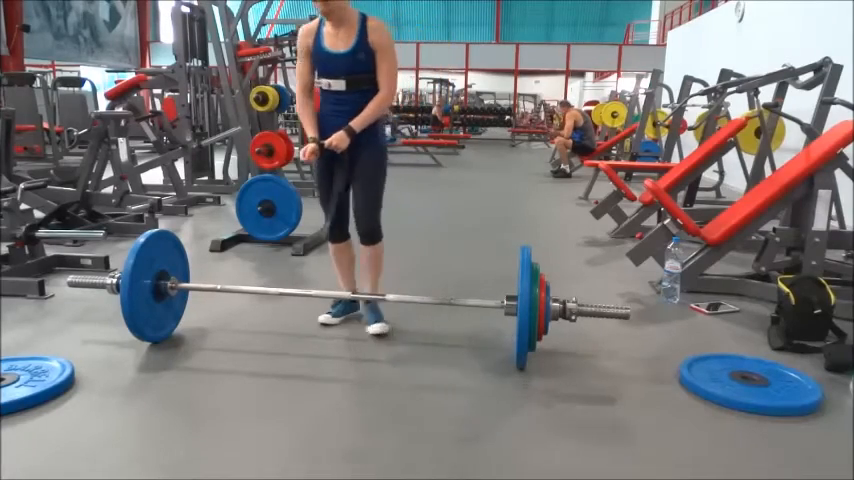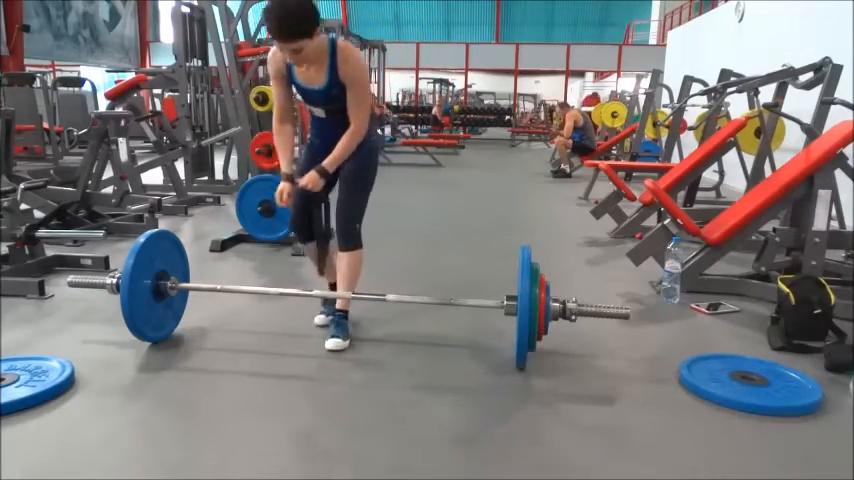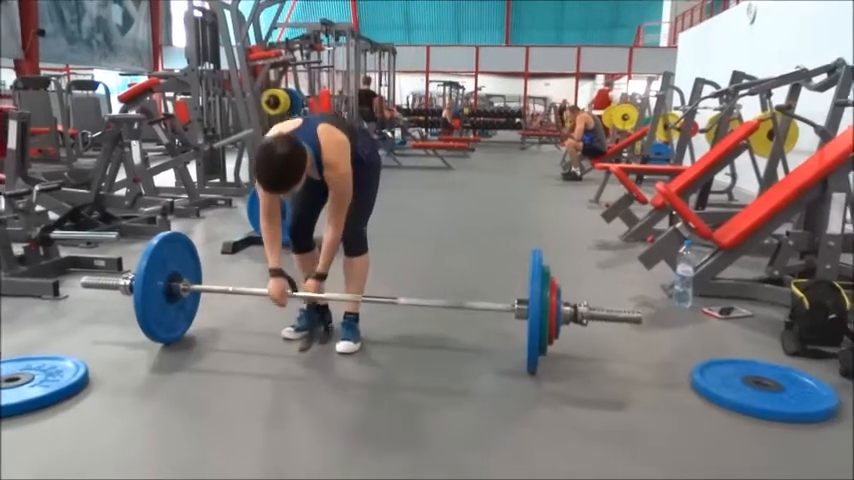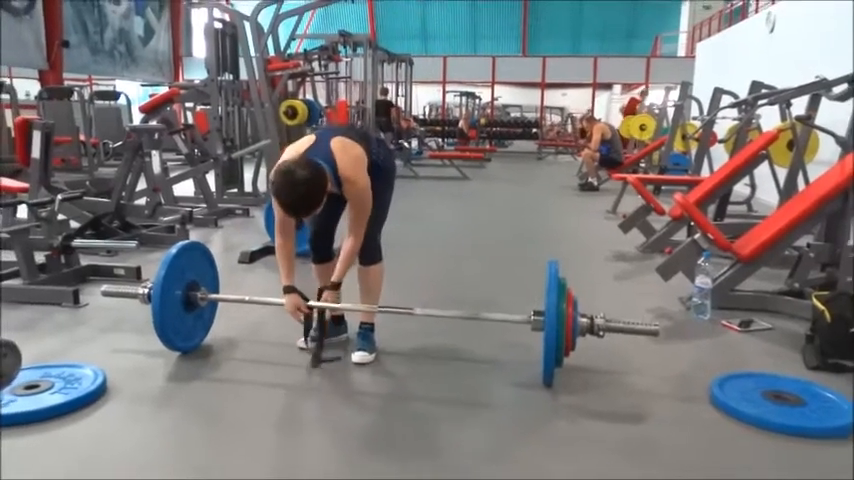
dt=0.5s
person 1, frame 1
left shoulder: (374, 31)
right shoulder: (308, 34)
left elbow: (387, 92)
right elbow: (303, 92)
left wrist: (349, 131)
right wrist: (312, 137)
left hip: (366, 139)
right hip: (327, 138)
left knee: (367, 222)
right knee: (334, 223)
left ankle: (371, 301)
right ankle: (348, 296)
person 1, frame 2
left shoulder: (347, 59)
right shoulder: (277, 59)
left elbow: (359, 125)
right elbow: (282, 120)
left wrist: (323, 172)
right wrist: (286, 174)
left hip: (357, 147)
right hip: (319, 143)
left knee: (347, 227)
right knee: (301, 222)
left ankle: (341, 314)
right ankle: (333, 289)
person 1, frame 3
left shoulder: (335, 163)
right shoulder: (267, 156)
left elbow: (335, 226)
right elbow: (269, 219)
left wrist: (319, 275)
right wrist: (275, 272)
left hip: (360, 161)
right hip: (315, 159)
left knee: (352, 234)
right knee: (298, 231)
left ankle: (351, 318)
right ankle: (318, 310)
person 1, frame 4
left shoulder: (353, 178)
right shoulder: (282, 175)
left elbow: (355, 236)
right elbow: (283, 236)
left wrist: (333, 286)
right wrist: (288, 289)
left hip: (375, 166)
right hip: (327, 162)
left knee: (368, 241)
right knee: (318, 240)
left ankle: (367, 328)
right ankle: (336, 321)
